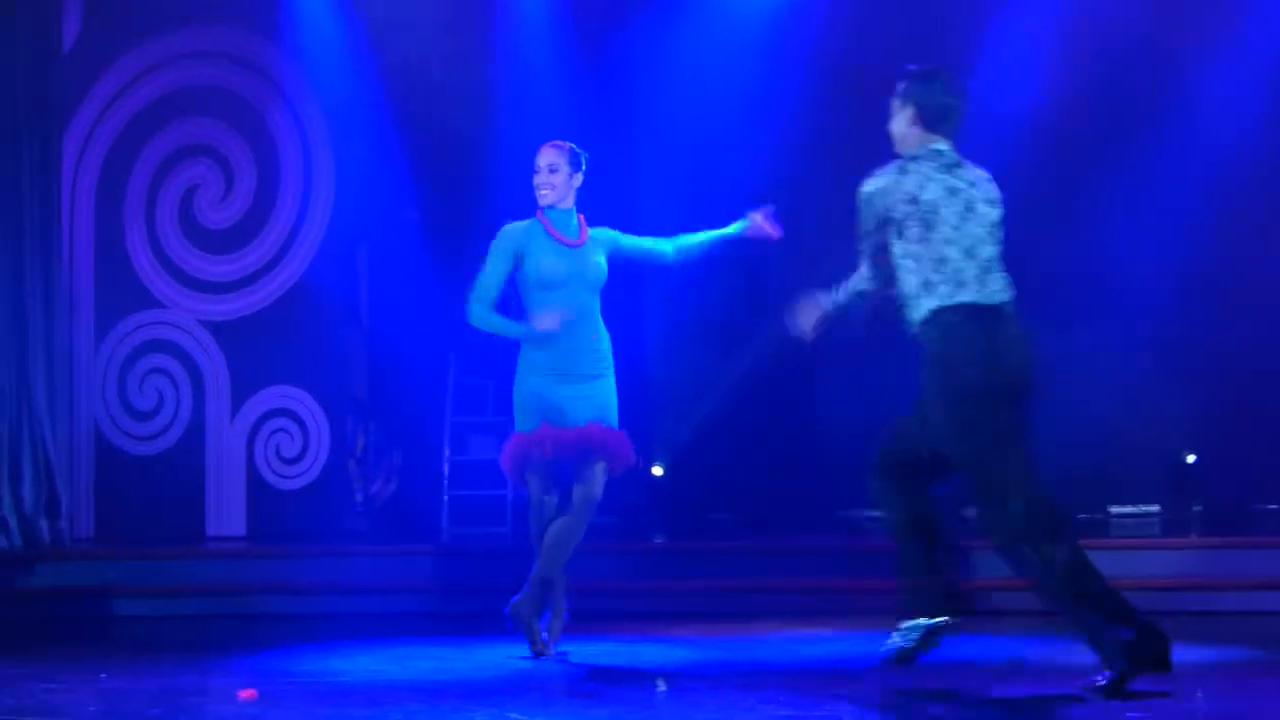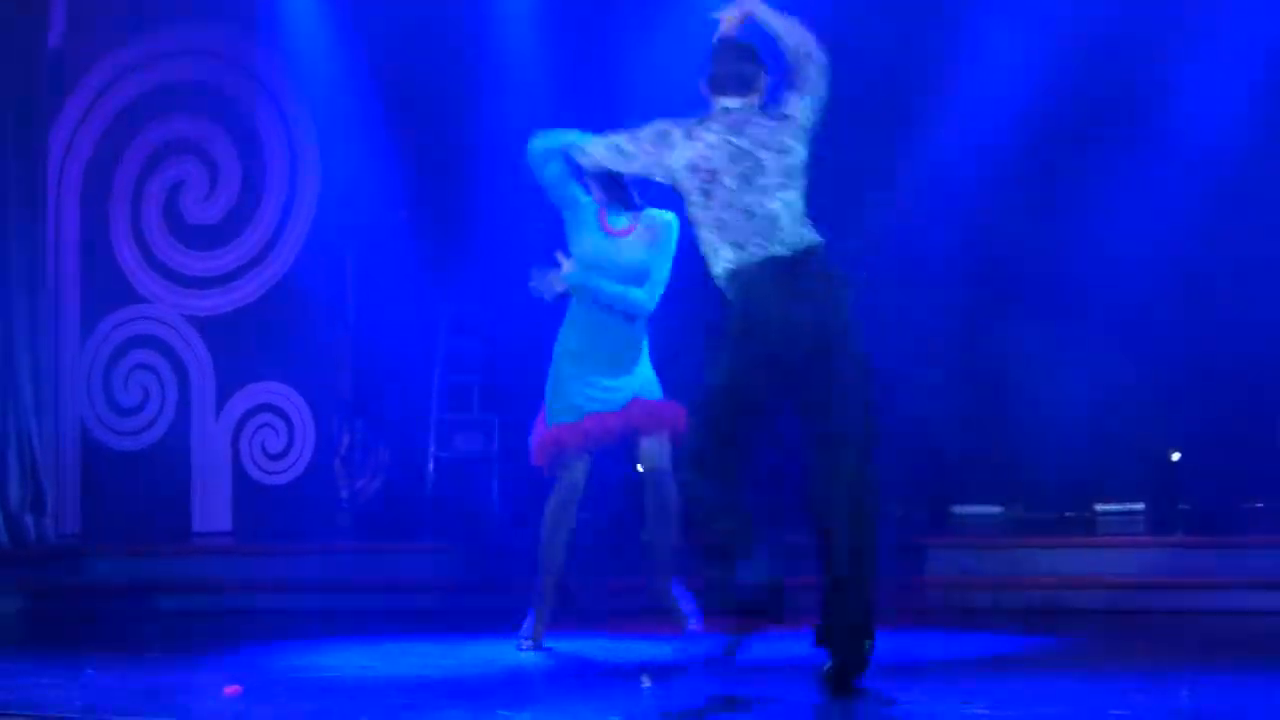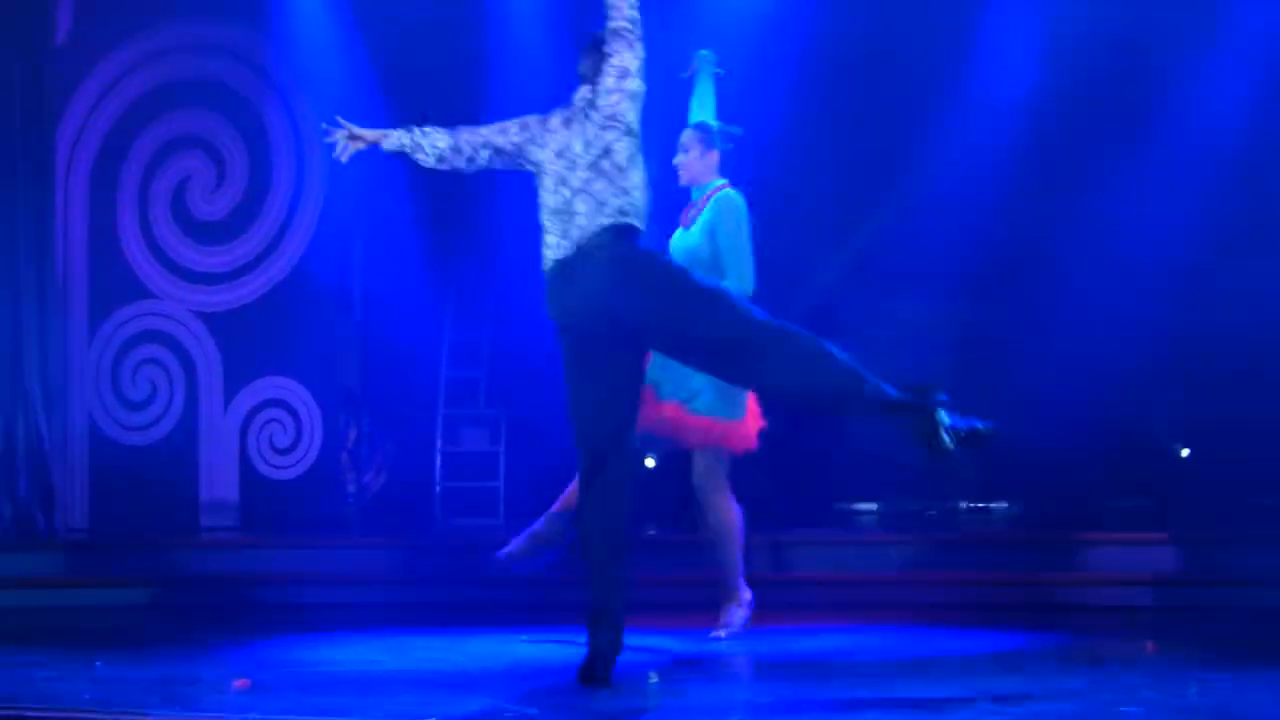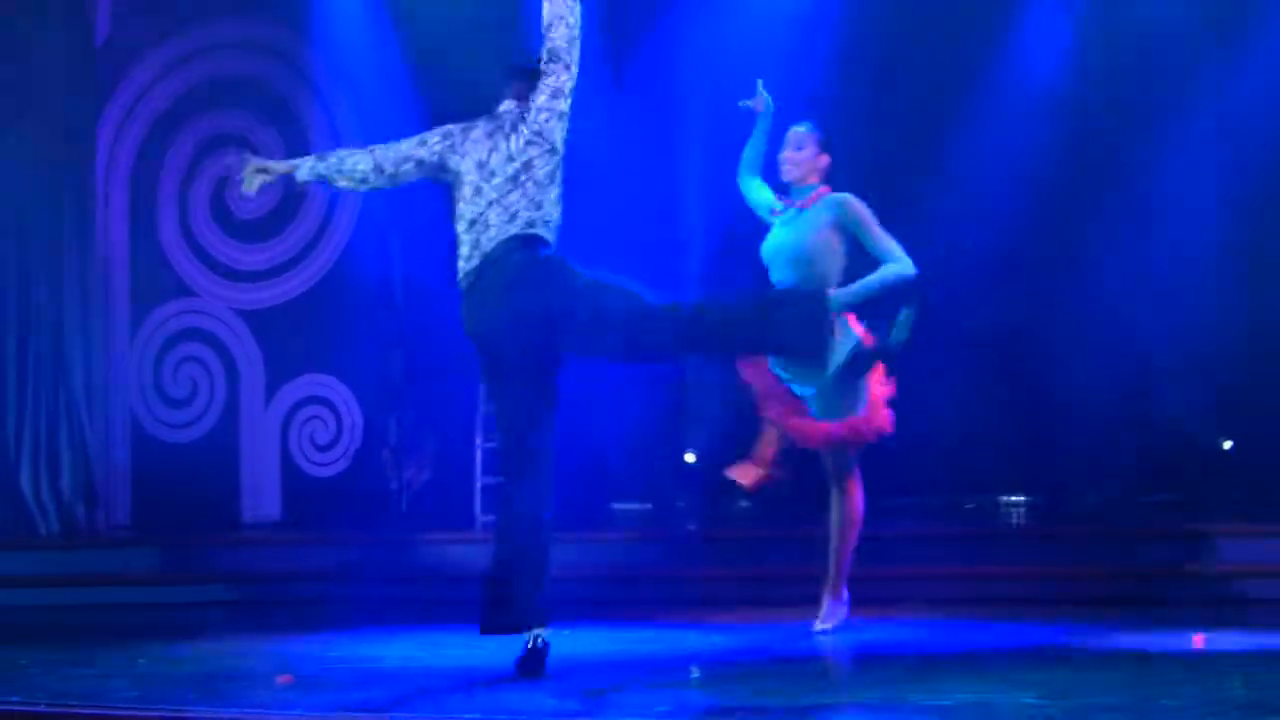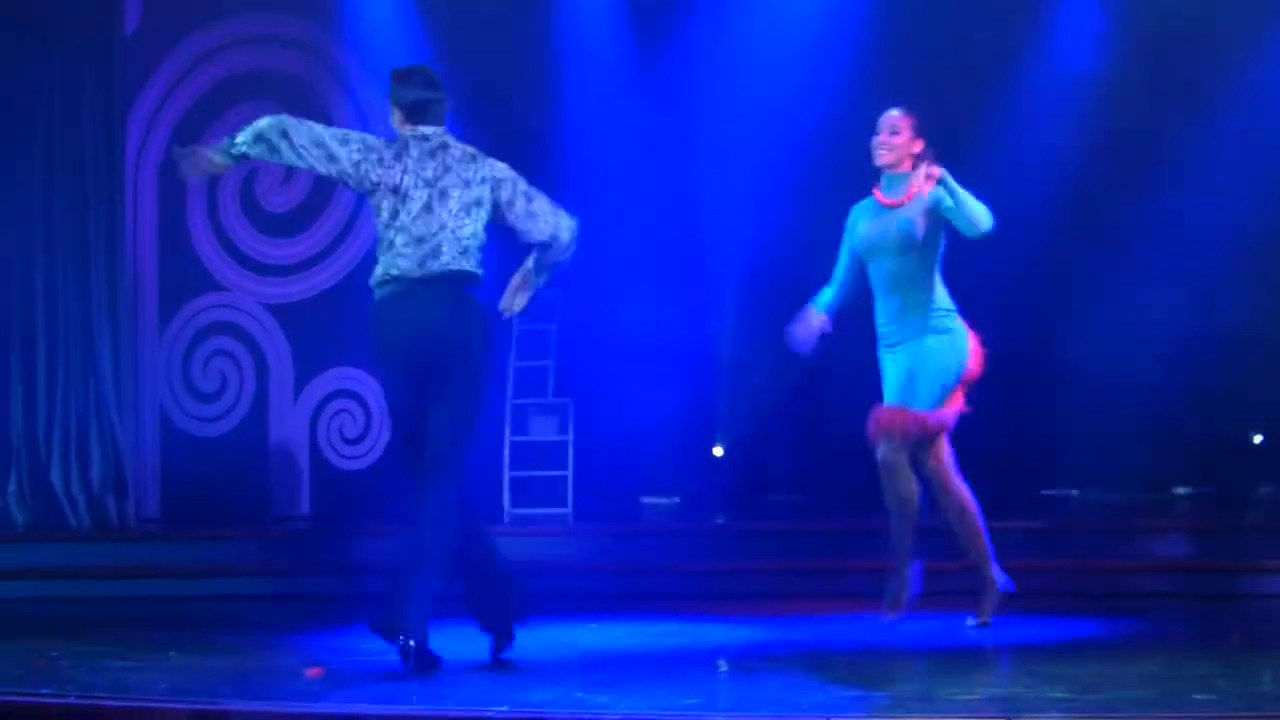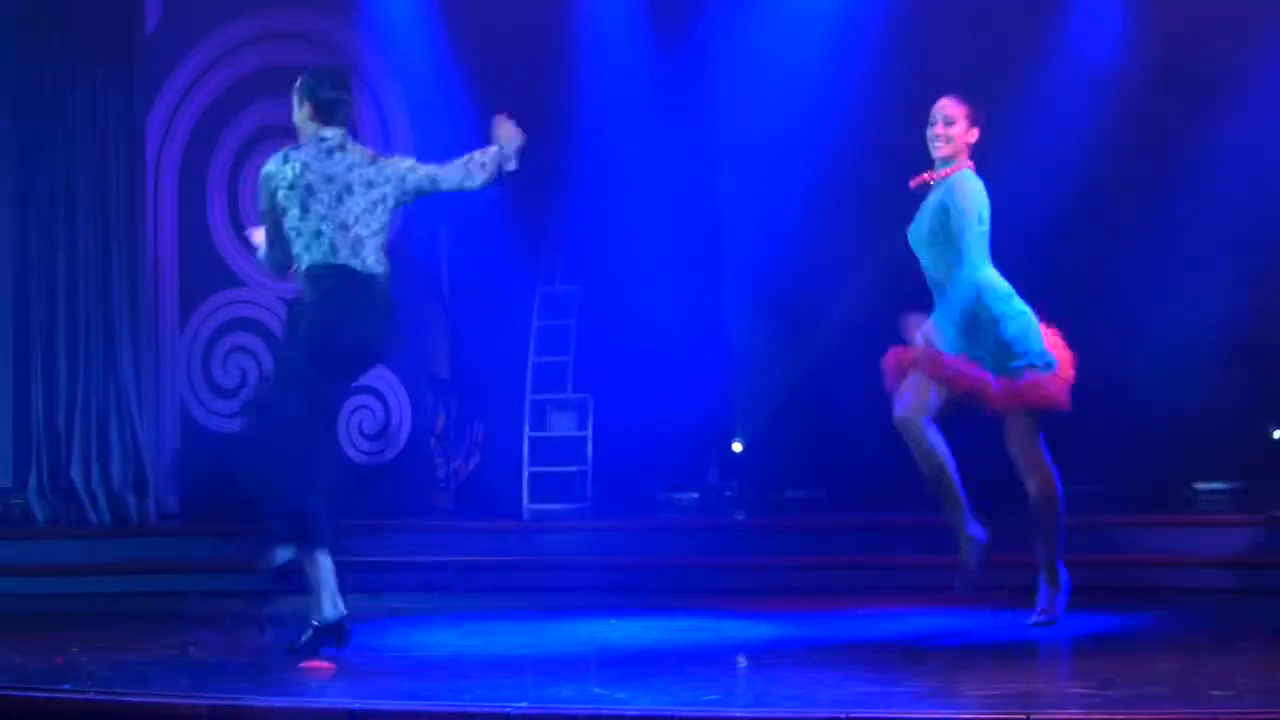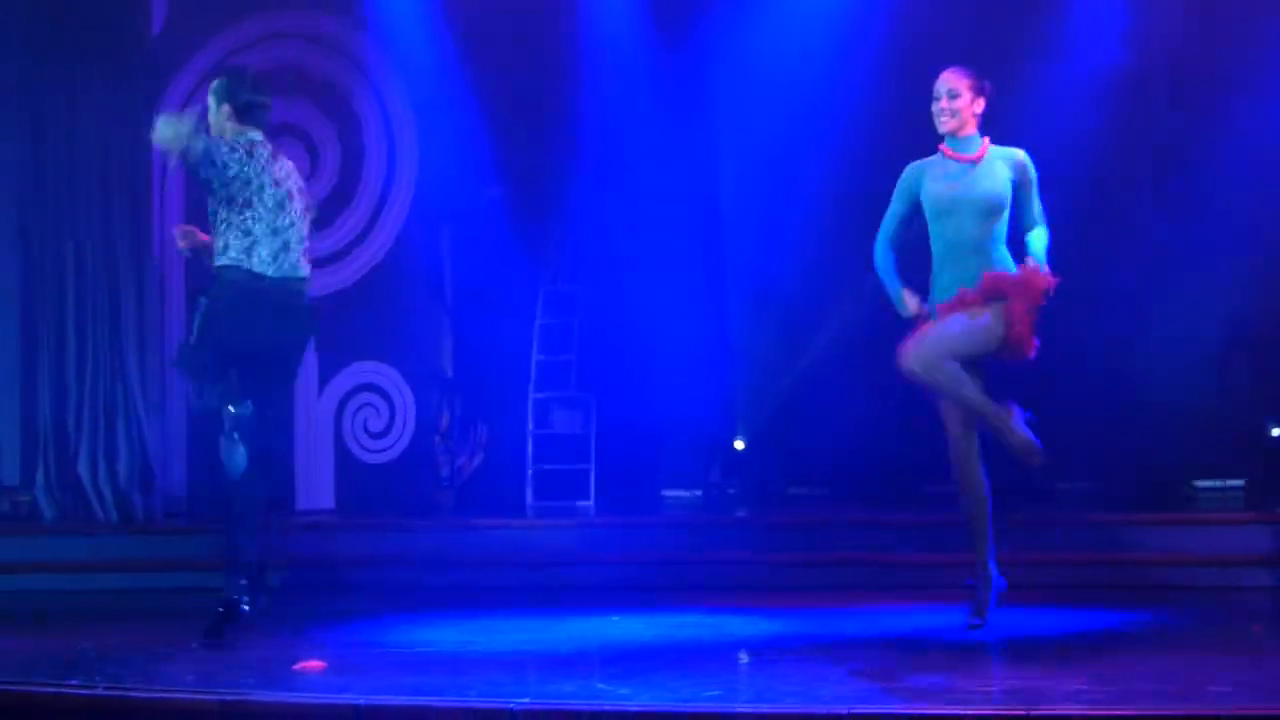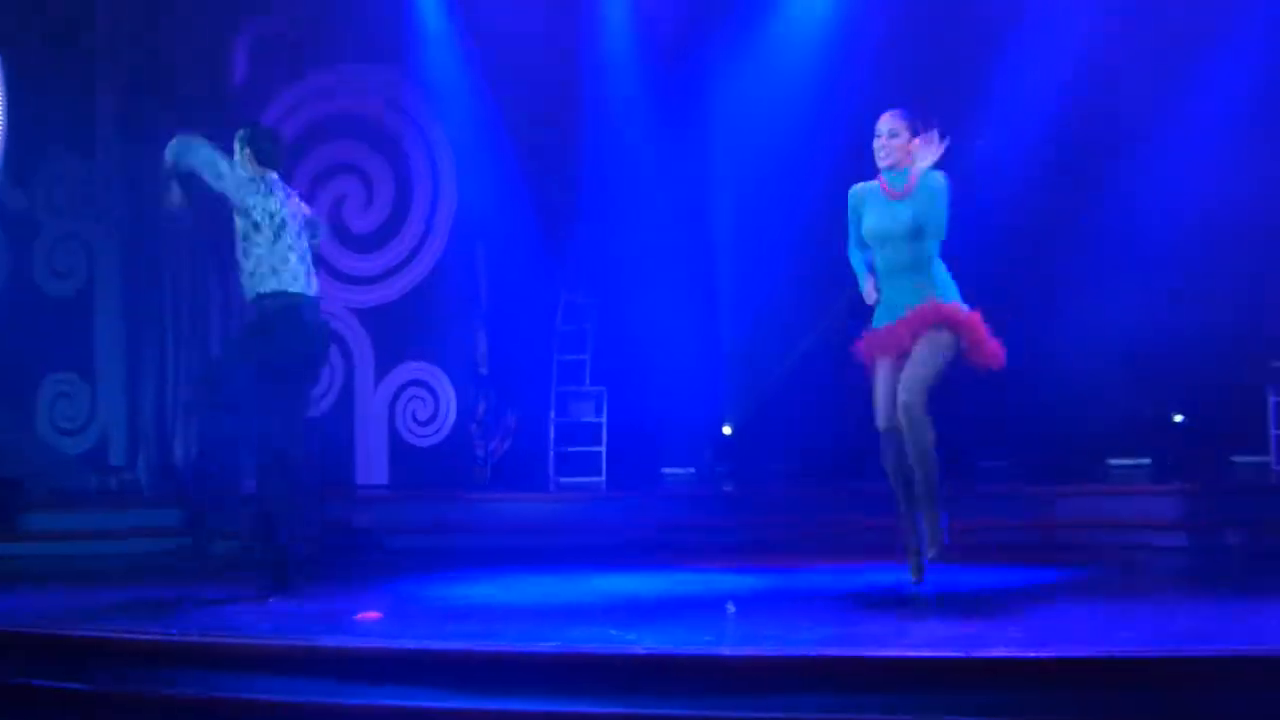
dt=0.3s
person 1, frame 1
left shoulder: (884, 187)
right shoulder: (980, 183)
left elbow: (878, 274)
left wrist: (826, 303)
left hip: (962, 354)
right hip: (1000, 347)
left knee: (1015, 510)
right knee: (896, 467)
left ankle: (1129, 640)
right ankle: (929, 603)
person 1, frame 2
left shoulder: (676, 140)
right shoulder: (784, 128)
left elbow: (591, 151)
right elbow: (813, 69)
left hip: (760, 311)
right hip: (817, 293)
left knee: (716, 455)
right knee: (842, 473)
left ankle: (751, 570)
right ankle: (847, 646)
person 1, frame 3
left shoulder: (539, 131)
right shoulder: (613, 109)
left elbow: (453, 144)
left wrist: (379, 137)
left hip: (576, 302)
right hip: (622, 273)
left knee: (604, 474)
right knee: (765, 345)
left ankle: (602, 641)
right ankle: (915, 412)
person 1, frame 4
left shoulder: (459, 140)
right shoulder: (536, 128)
left elbow: (366, 165)
right elbow: (562, 56)
left wrist: (287, 169)
left hip: (482, 309)
right hip: (525, 279)
left knee: (526, 473)
right knee: (674, 323)
left ankle: (526, 624)
right ankle: (809, 322)
person 1, frame 5
left shoulder: (379, 157)
right shoulder: (486, 170)
left elbow: (284, 134)
right elbow: (559, 234)
left wrist: (227, 154)
right wrist: (530, 277)
left hip: (399, 319)
right hip: (458, 318)
left knee: (426, 473)
right knee: (444, 474)
left ankle: (495, 610)
right ankle: (406, 620)
person 1, frame 6
left shoulder: (282, 166)
right shoulder: (387, 168)
left elbow: (273, 252)
right elbow: (467, 175)
left wrist: (265, 243)
right wrist: (503, 150)
left hip: (324, 309)
right hip: (372, 315)
left knee: (277, 442)
right knee: (303, 439)
left ankle: (326, 601)
person 1, frame 7
left shoulder: (228, 156)
right shoulder: (289, 174)
left elbow: (202, 150)
left wrist: (178, 133)
left hip: (236, 304)
right hip: (290, 314)
right knee: (266, 448)
right ankle: (239, 588)
person 1, frame 8
left shoulder: (248, 188)
right shoulder: (296, 205)
left elbow: (186, 150)
right elbow: (312, 228)
left wrist: (176, 181)
left hip: (270, 330)
right hip: (307, 328)
left knee: (222, 415)
right knee: (280, 445)
right ankle: (279, 563)
person 2, frame 1
left shoulder: (601, 240)
right shoulder: (517, 236)
left elbow: (670, 252)
right elbow: (478, 312)
left wrist: (739, 230)
right wrist: (528, 329)
left hip: (594, 379)
right hip: (541, 380)
left knee: (588, 496)
right knee: (543, 500)
left ankle: (530, 600)
right ankle: (555, 600)
person 2, frame 2
left shoulder: (661, 224)
right shoulder: (578, 210)
left elbow: (647, 302)
right elbow: (539, 152)
left wrist: (579, 279)
left hip: (631, 369)
right hip: (577, 368)
left knee: (659, 469)
right knee: (569, 487)
left ankle: (667, 577)
right ankle: (542, 607)
person 2, frame 3
left shoulder: (728, 203)
right shoulder: (698, 203)
left elbow: (741, 285)
right elbow: (702, 121)
right wrist: (703, 76)
right hip: (676, 352)
left knee: (708, 480)
left ankle: (736, 596)
right ankle: (553, 524)
person 2, frame 4
left shoulder: (842, 208)
right shoulder: (780, 212)
left elbow: (903, 267)
right elbow: (746, 175)
left wrist: (838, 298)
right wrist: (763, 118)
left hip: (832, 352)
right hip: (791, 350)
left knee: (841, 471)
left ankle: (835, 592)
person 2, frame 5
left shoulder: (935, 192)
right shoulder: (861, 214)
left elbow: (980, 225)
right elbow: (841, 284)
left wrist: (940, 182)
right wrist: (817, 314)
left hip: (935, 336)
right hip: (894, 345)
left knee: (892, 451)
right knee: (935, 465)
left ankle: (903, 565)
right ankle: (989, 578)
person 2, frame 6
left shoulder: (960, 187)
right shoulder: (936, 190)
left elbow: (974, 266)
left wrist: (940, 330)
right wrist: (934, 318)
left hip: (1002, 329)
right hip: (958, 336)
left knee: (1027, 455)
right knee: (907, 412)
left ankle: (1052, 579)
right ankle: (966, 528)
person 2, frame 7
left shoulder: (1013, 162)
right shoulder: (918, 172)
left elbow: (1036, 227)
right elbow: (884, 245)
left wrist: (1037, 262)
right wrist: (900, 293)
left hip: (1001, 298)
right hip: (947, 306)
left knee: (917, 356)
right knee: (961, 446)
left ankle: (1003, 418)
right ankle: (984, 571)
person 2, frame 8
left shoulder: (933, 183)
right shoulder: (861, 195)
left elbow: (932, 240)
right elbow: (856, 247)
left wrist: (923, 173)
right wrist: (866, 280)
left hip: (935, 312)
right hip: (894, 321)
left knee: (908, 399)
right knee: (886, 422)
left ankle: (931, 515)
right ankle: (911, 526)
